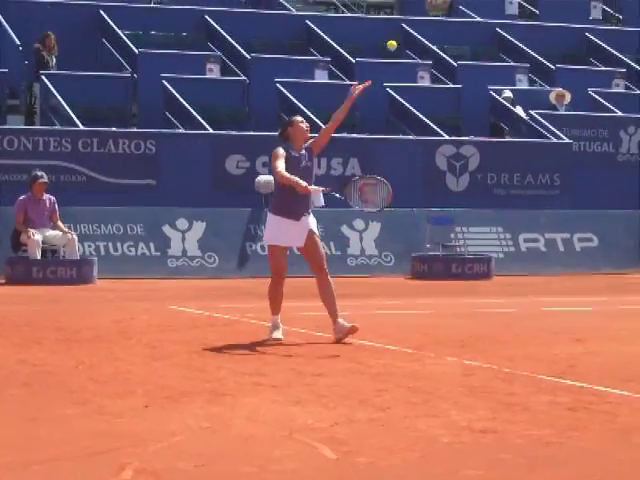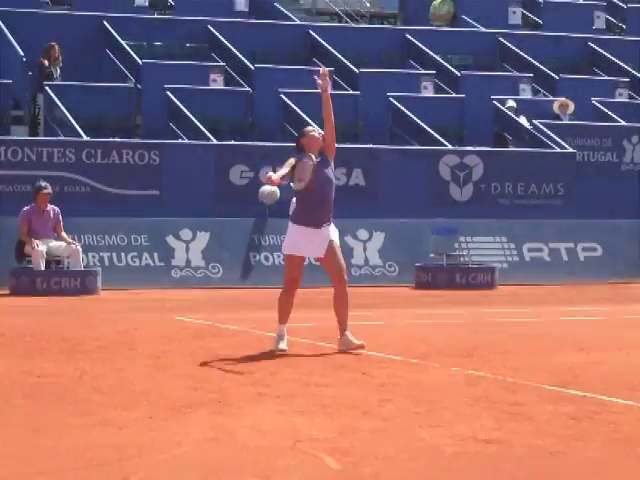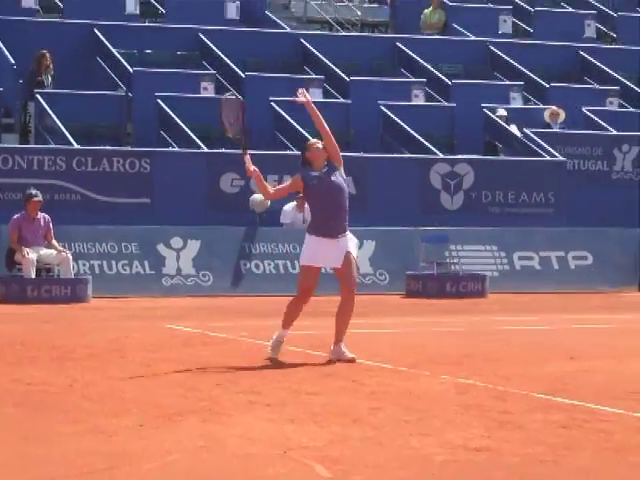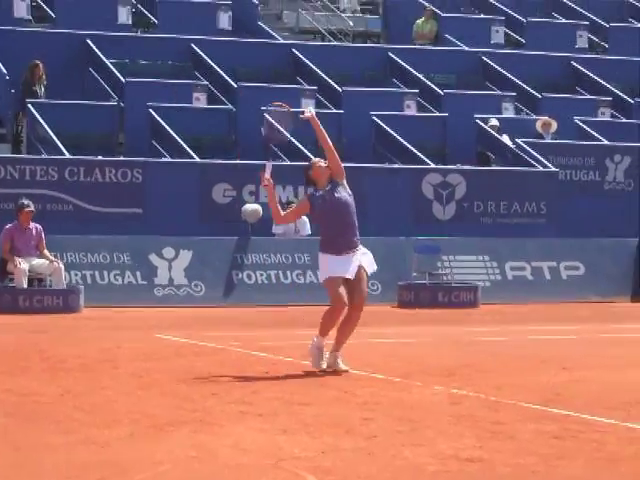
dt=0.2s
person 1, frame 1
left shoulder: (311, 151)
right shoulder: (281, 152)
left elbow: (332, 125)
right elbow: (280, 173)
left wrist: (351, 98)
right wrist: (304, 186)
left hip: (304, 220)
right hip: (280, 220)
left knee: (321, 270)
right knee: (279, 275)
left ankle: (338, 324)
right ankle: (276, 324)
person 1, frame 2
left shoulder: (328, 158)
right shoulder: (296, 163)
left elbow: (329, 122)
right elbow: (276, 178)
left wrist: (325, 92)
right wrist: (272, 179)
left hip: (325, 230)
right hip: (300, 229)
left knee: (341, 281)
right knee: (291, 284)
left ankle: (345, 337)
right ankle: (281, 334)
person 1, frame 3
left shoulder: (336, 165)
right shoulder: (303, 179)
left elbow: (325, 130)
right elbow: (270, 194)
left wrist: (309, 105)
right wrist: (256, 176)
left hip: (342, 240)
right hip: (317, 241)
left knee: (349, 293)
right knee: (304, 294)
left ankle: (338, 346)
right ankle: (280, 337)
person 1, frame 4
left shoulder: (339, 181)
right shoulder: (308, 199)
left elbow: (330, 149)
right elbow: (279, 219)
left wrist: (314, 121)
right wrist: (270, 191)
left hip: (355, 254)
right hip: (330, 257)
left knee: (358, 304)
right knee: (339, 303)
left ankle: (334, 356)
right ankle: (318, 343)
